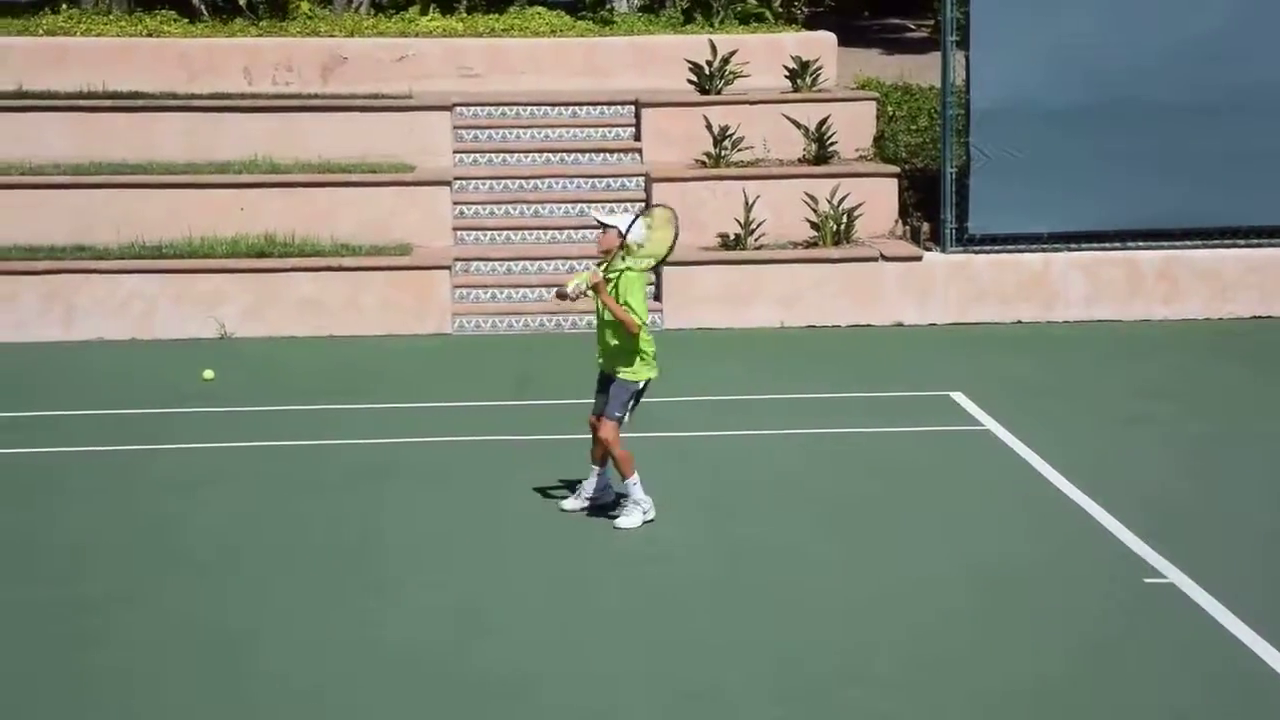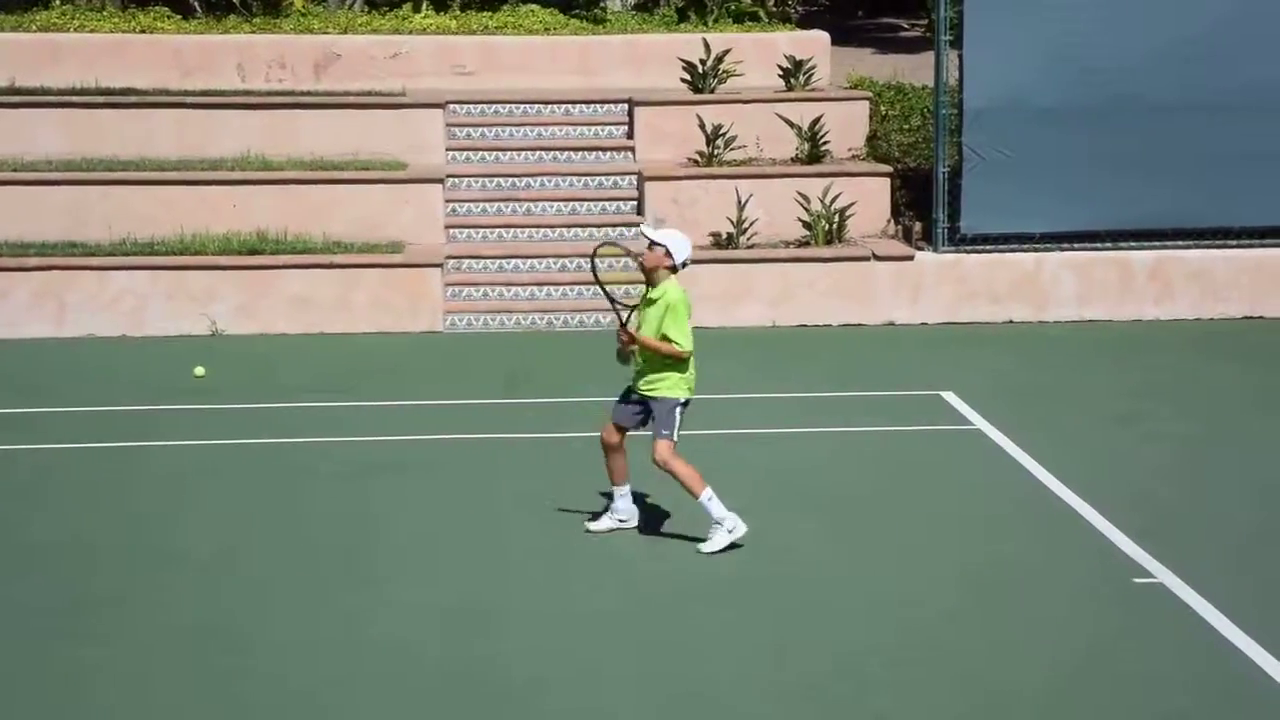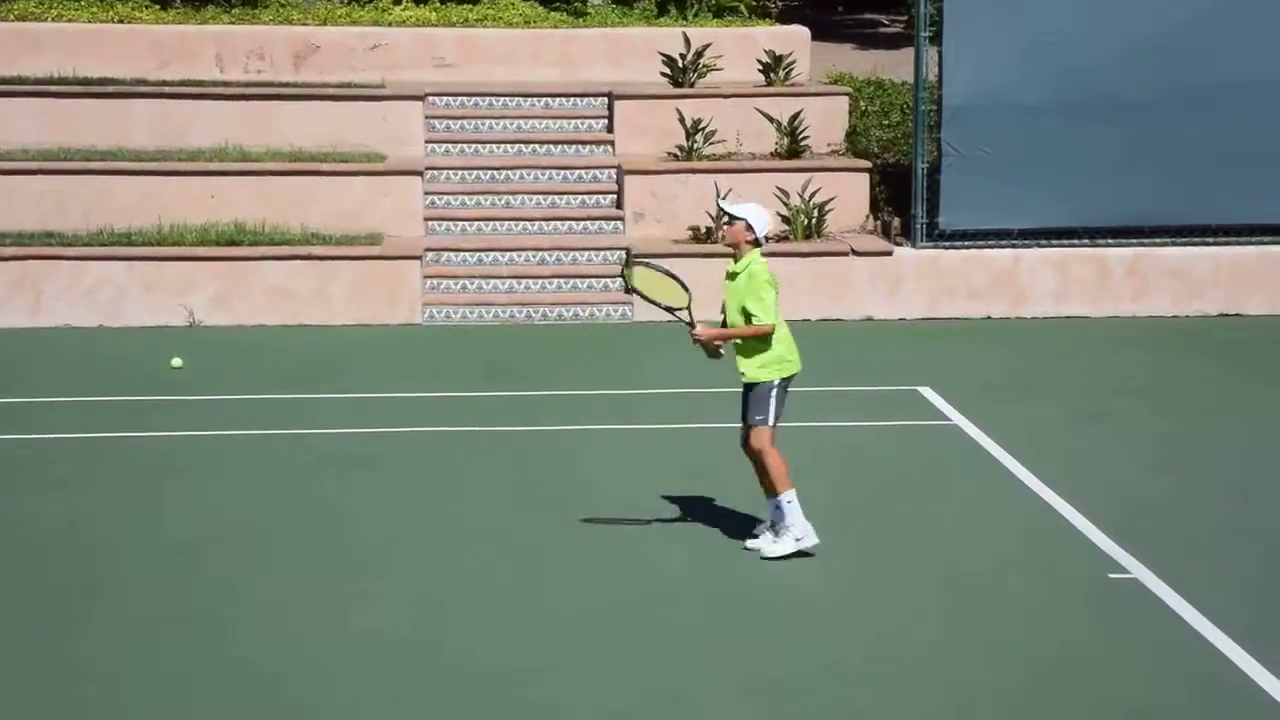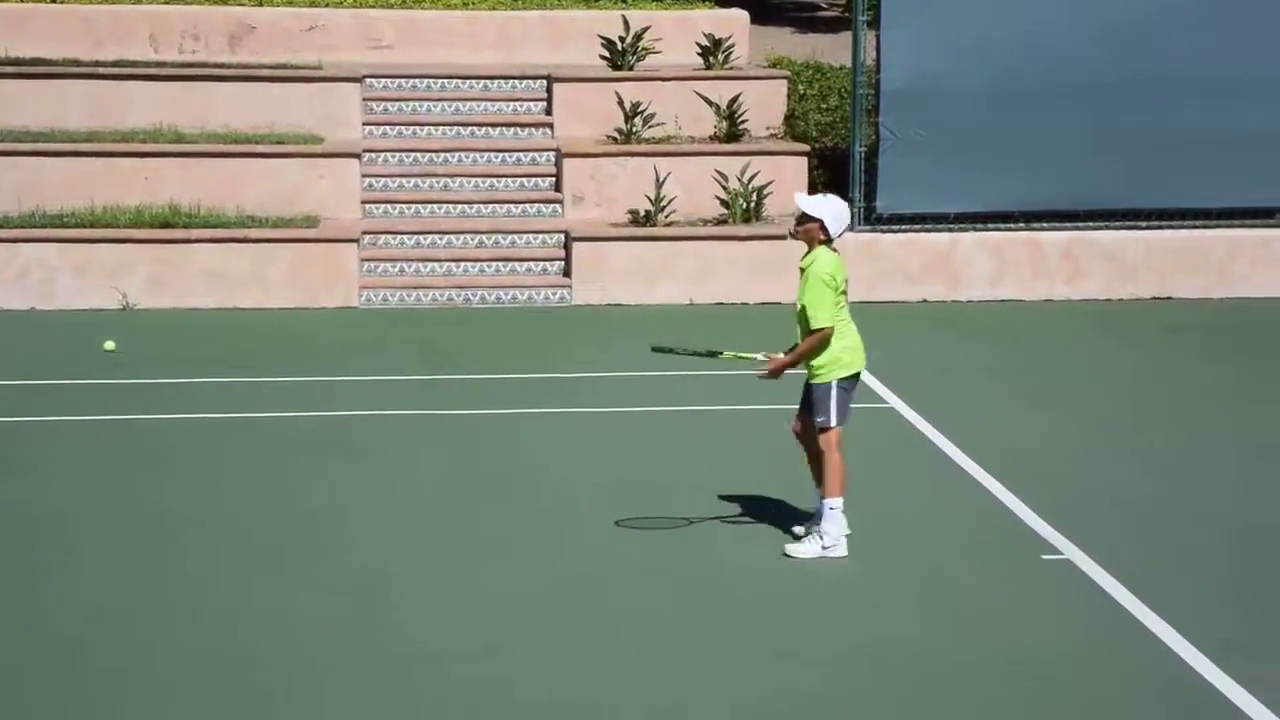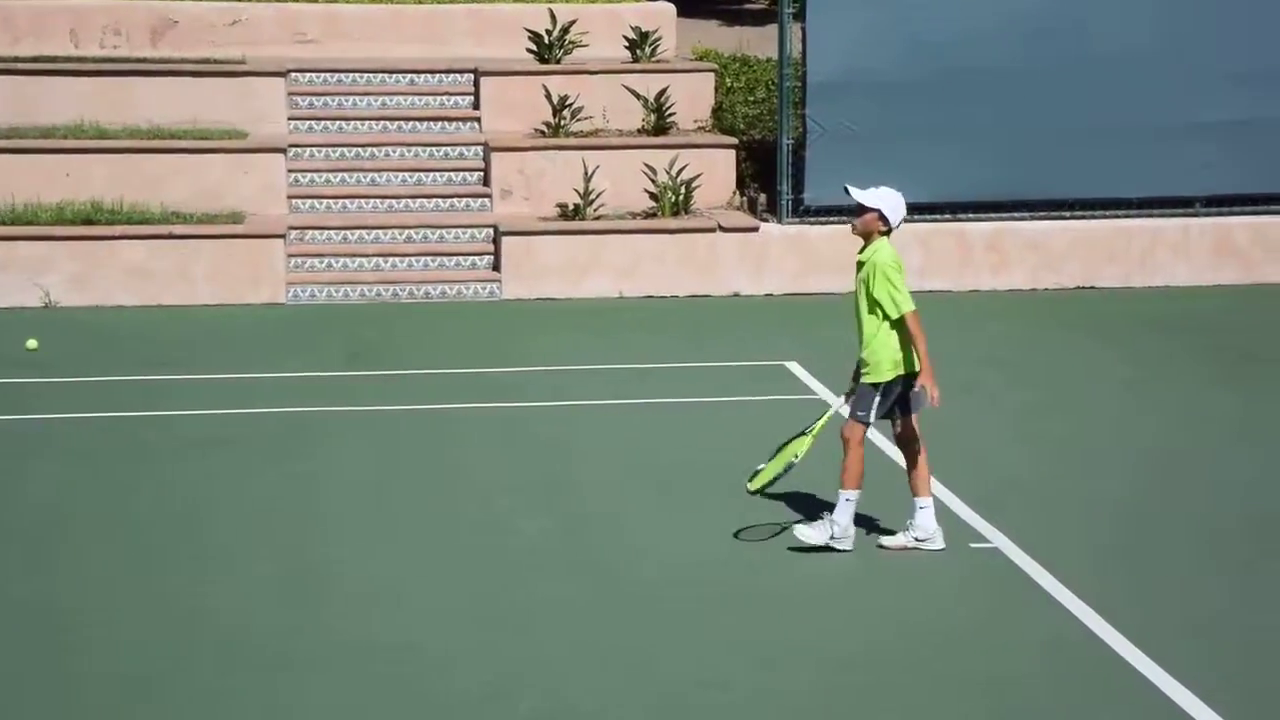
dt=0.4s
person 1, frame 1
left shoulder: (630, 277)
right shoulder: (605, 271)
left elbow: (634, 327)
right elbow: (560, 294)
left wrist: (604, 294)
right wrist: (571, 291)
left hip: (633, 368)
right hip: (612, 363)
left knee: (607, 434)
right knee: (596, 425)
left ankle: (640, 502)
right ankle: (596, 489)
person 1, frame 2
left shoulder: (675, 297)
right shoulder: (649, 291)
left elbow: (681, 351)
left wrist: (638, 339)
right wrist: (626, 345)
left hip: (670, 385)
right hip: (644, 381)
left knee: (664, 455)
right knee: (610, 437)
left ankle: (725, 521)
right ankle: (623, 510)
person 1, frame 3
left shoulder: (757, 271)
right shoulder: (735, 270)
left elbow: (766, 325)
left wrist: (717, 334)
right wrist: (714, 335)
left hip: (771, 366)
right hip: (753, 367)
left knee: (761, 443)
right knee: (750, 444)
left ankle: (797, 528)
right ankle: (782, 522)
person 1, frame 4
left shoulder: (820, 269)
right shoulder: (820, 260)
left elbow: (824, 329)
left wrist: (787, 361)
right wrist: (792, 353)
left hip: (833, 365)
right hip: (827, 364)
left knee: (827, 444)
right knee: (810, 436)
left ankle: (830, 537)
right ankle: (827, 516)
person 1, frame 5
left shoulder: (882, 261)
right shoulder: (870, 256)
left elbow: (910, 316)
left wrist: (927, 372)
right wrist: (860, 370)
left hip: (891, 367)
right hip: (889, 365)
left knee: (853, 435)
right knee: (909, 439)
left ankle: (839, 526)
right ankle: (925, 528)
